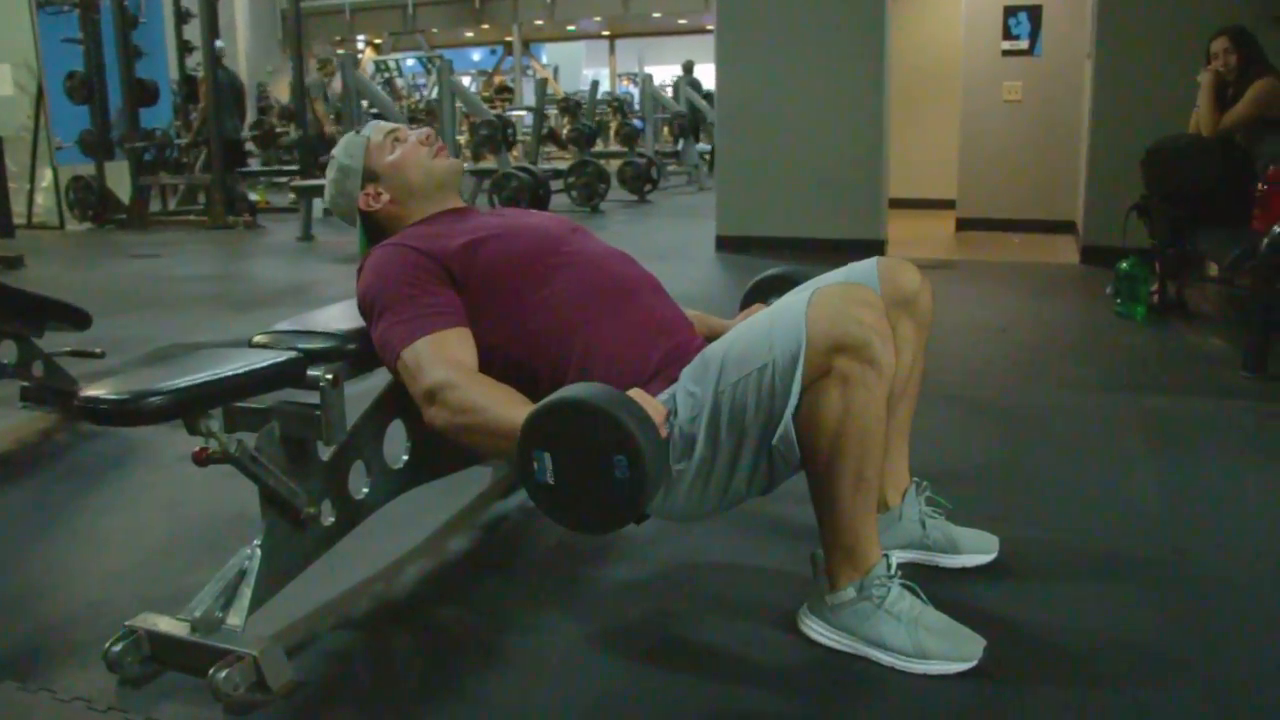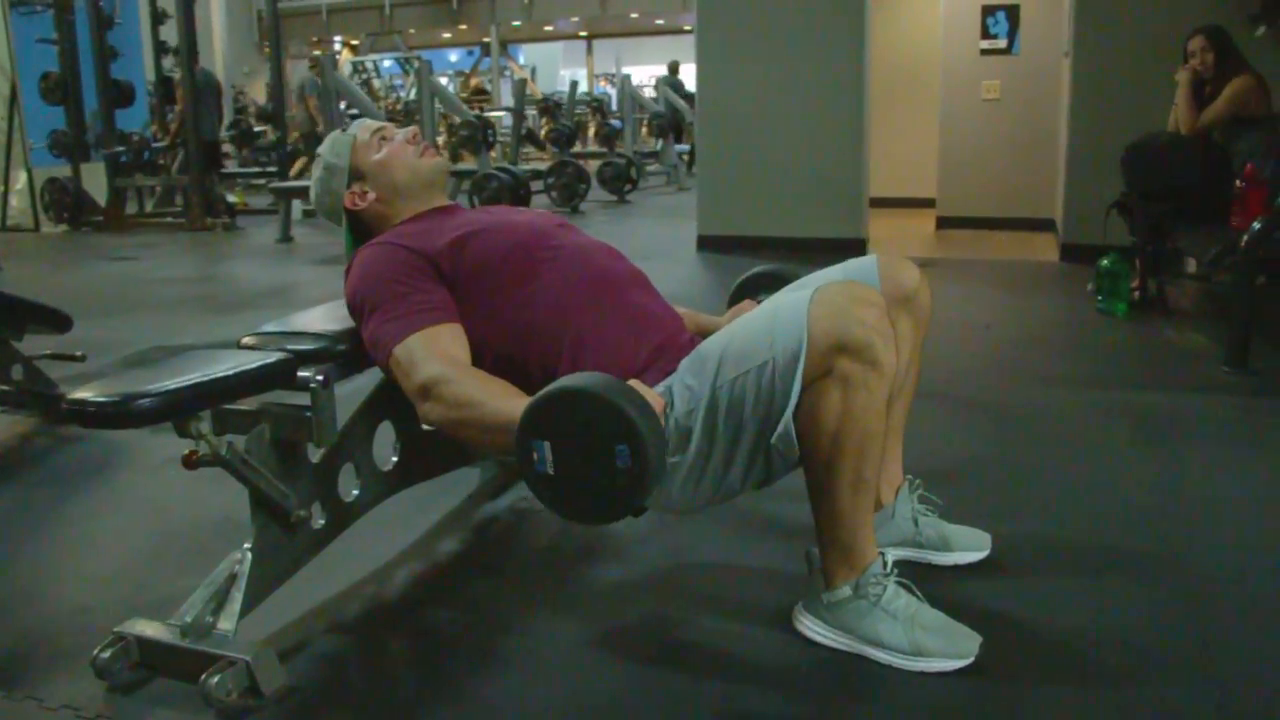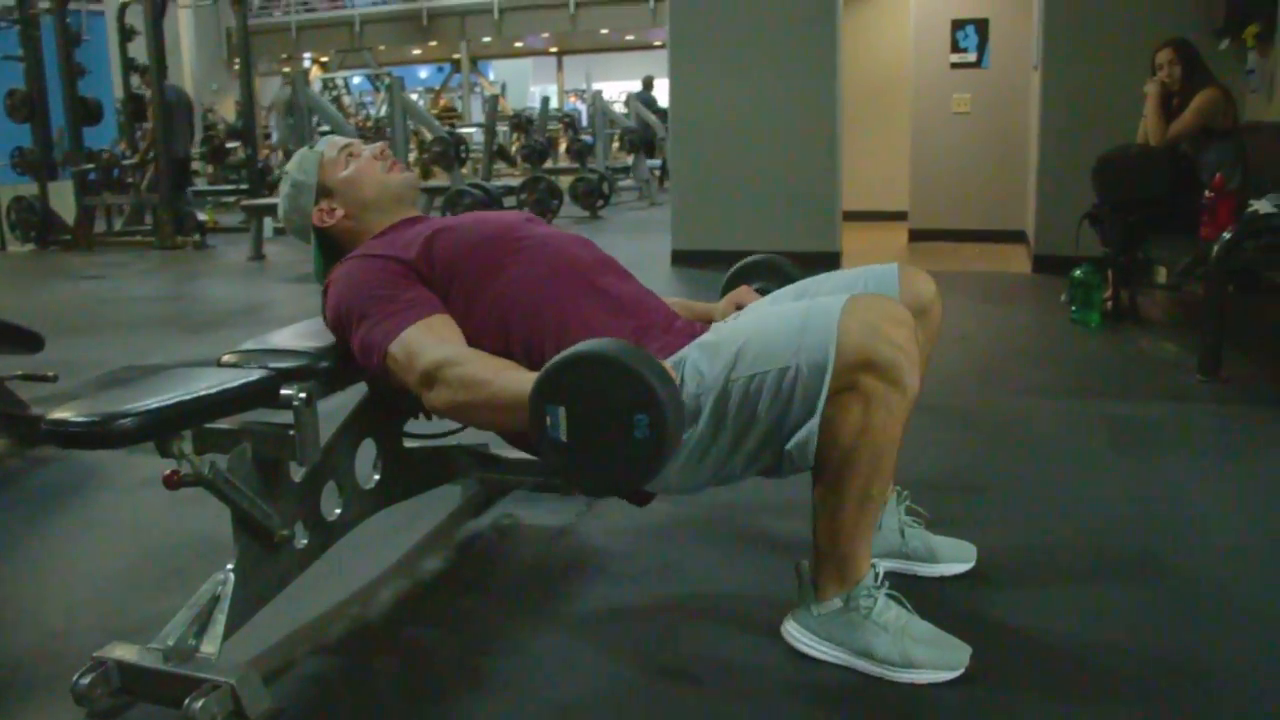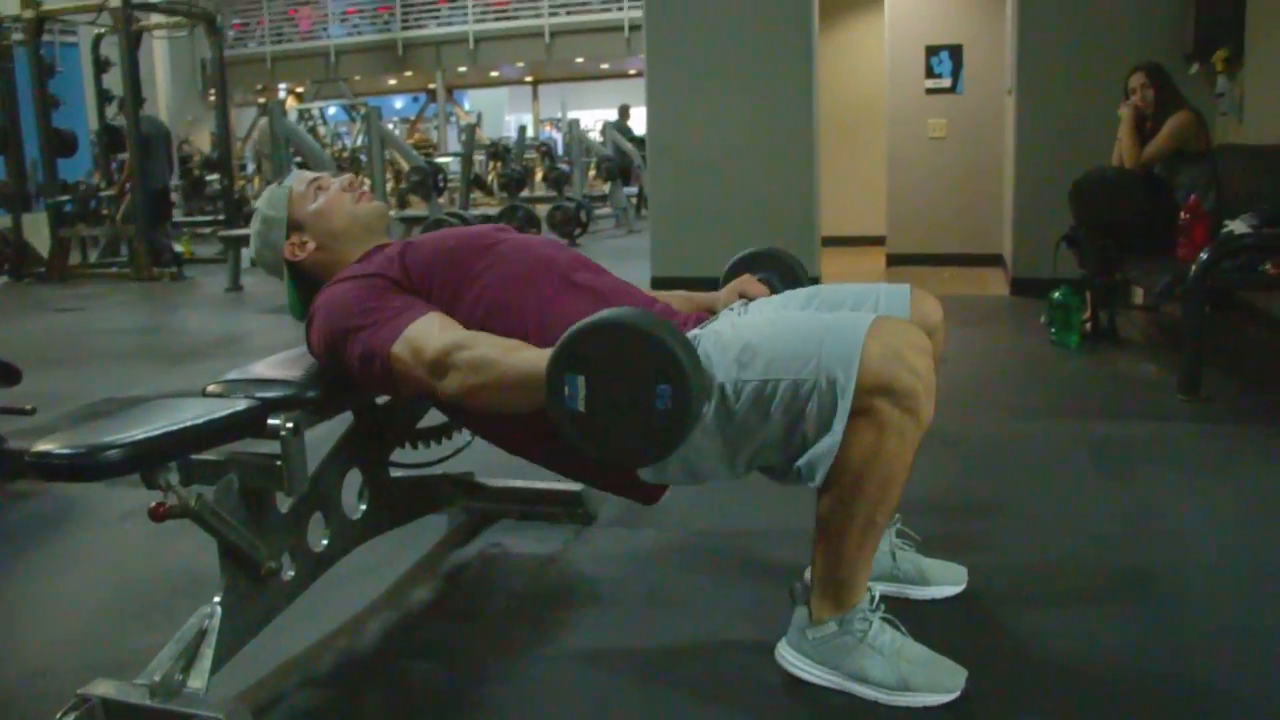
dt=0.2s
person 1, frame 1
left shoulder: (501, 226)
right shoulder: (402, 264)
right elbow: (445, 393)
left wrist: (732, 328)
left hip: (703, 372)
right hip: (667, 424)
left knee: (897, 284)
right knee: (849, 322)
left ankle: (891, 508)
right ankle: (853, 592)
person 1, frame 2
left shoulder: (487, 224)
right shoulder: (391, 262)
right elbow: (441, 389)
left wrist: (720, 326)
left hip: (692, 370)
right hip: (661, 420)
left knee: (896, 281)
right knee: (851, 322)
left ankle: (885, 506)
right ankle: (849, 589)
person 1, frame 3
left shoulder: (450, 238)
right shoulder: (368, 275)
right elbow: (443, 375)
left wrist: (706, 313)
left hip: (680, 354)
left knee: (908, 291)
right knee: (879, 337)
left ankle: (874, 519)
right ankle: (839, 602)
person 1, frame 4
left shoulder: (423, 261)
right shoulder: (349, 301)
right elbow: (448, 362)
left wrist: (707, 299)
left hip: (684, 343)
left knee: (915, 316)
right knee: (895, 365)
left ankle: (866, 545)
right ankle: (832, 623)
